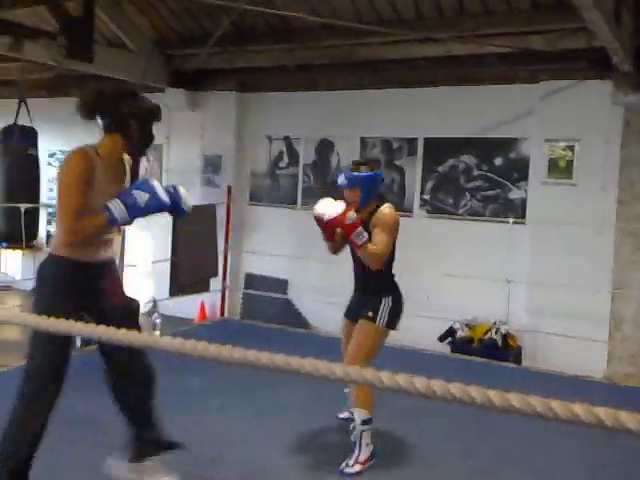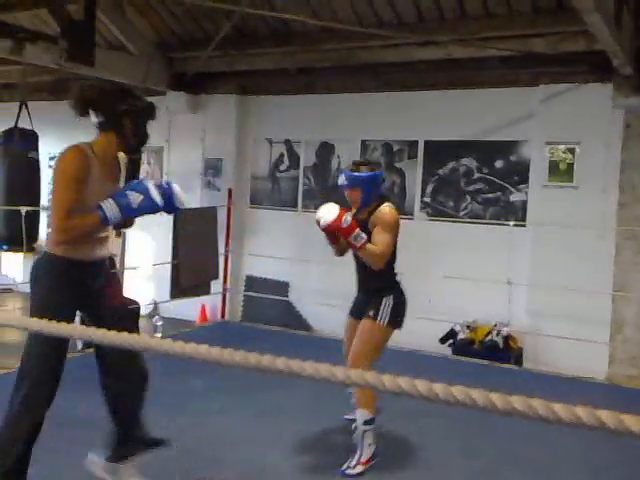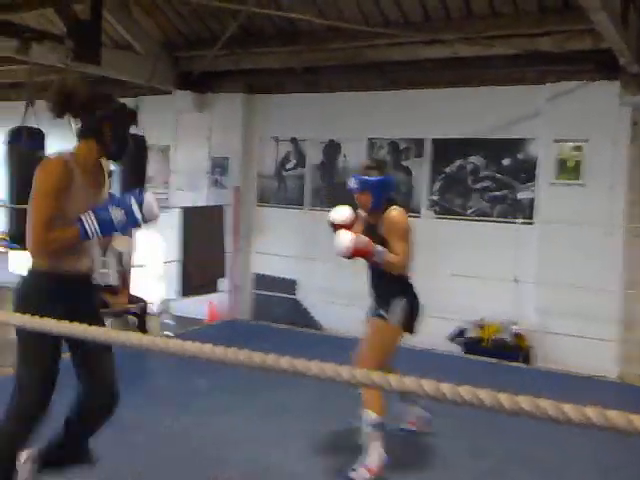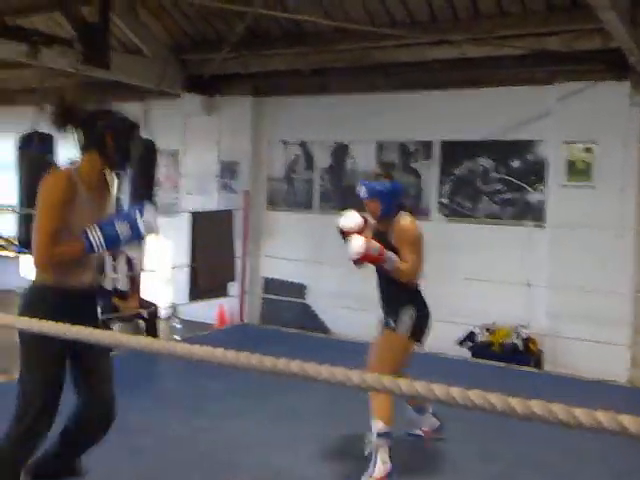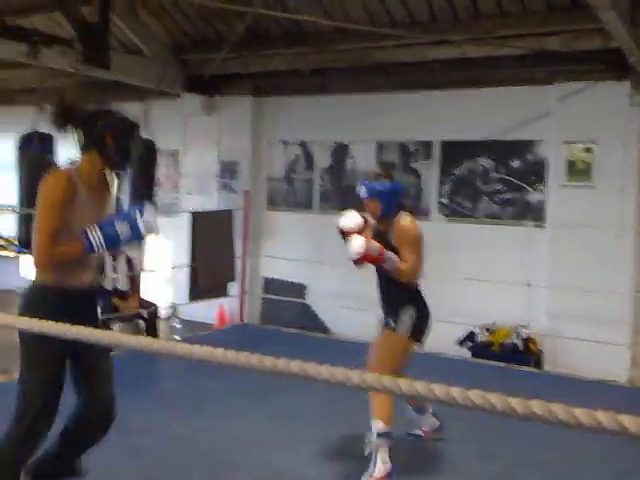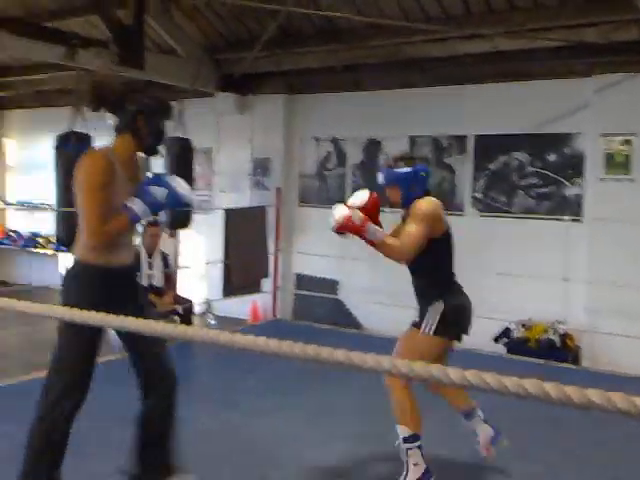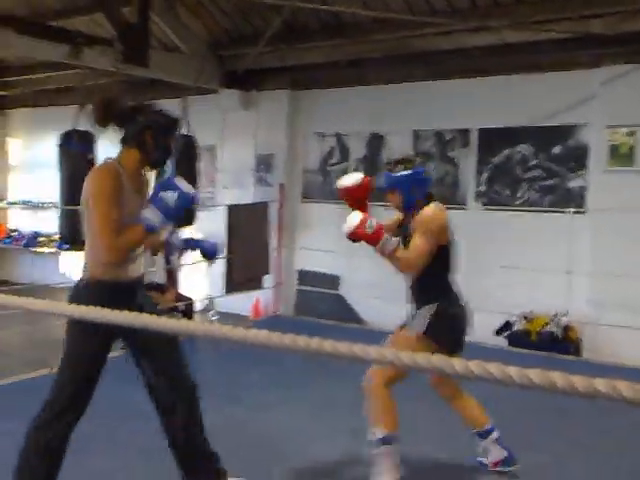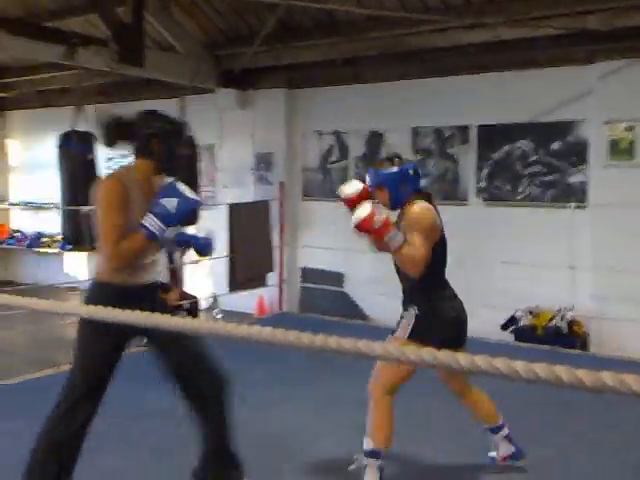
dt=0.1s
person 1, frame 1
left shoulder: (125, 165)
right shoulder: (80, 161)
right elbow: (70, 234)
left wrist: (157, 202)
right wrist: (124, 207)
left hip: (103, 276)
right hip: (63, 279)
left knee: (136, 371)
right knee: (40, 388)
person 1, frame 2
left shoulder: (119, 164)
right shoulder: (75, 159)
right elbow: (61, 232)
left wrist: (150, 201)
right wrist: (119, 206)
left hip: (99, 275)
right hip: (59, 277)
left knee: (129, 373)
right knee: (36, 387)
person 1, frame 3
left shoulder: (99, 171)
right shoulder: (55, 169)
right elbow: (39, 244)
left wrist: (128, 212)
right wrist: (99, 221)
left hip: (81, 290)
right hip: (44, 293)
left knee: (102, 394)
person 1, frame 4
left shoulder: (104, 184)
right shoulder: (60, 182)
right elbow: (44, 257)
left wrist: (128, 227)
right wrist: (104, 236)
left hip: (85, 304)
right hip: (49, 305)
left knee: (100, 408)
right knee: (34, 416)
person 1, frame 5
left shoulder: (104, 184)
right shoulder: (60, 182)
right elbow: (44, 258)
left wrist: (128, 227)
right wrist: (105, 236)
left hip: (85, 304)
right hip: (49, 306)
left knee: (100, 408)
right knee: (35, 416)
person 1, frame 6
left shoulder: (136, 166)
right shoulder: (96, 163)
right elbow: (96, 238)
left wrist: (159, 205)
right wrist: (146, 203)
left hip: (125, 282)
right hip: (90, 285)
left knee: (161, 380)
right knee: (65, 394)
person 1, frame 7
left shoulder: (141, 178)
right shoulder: (105, 177)
right elbow: (112, 250)
left wrist: (185, 243)
right wrist: (159, 211)
left hip: (133, 295)
right hip: (99, 300)
left knee: (178, 388)
right knee: (65, 405)
person 1, frame 8
left shoulder: (160, 184)
right shoulder: (113, 187)
right elbow: (115, 261)
left wrist: (182, 238)
right wrist: (162, 219)
left hip: (149, 298)
right hip: (110, 301)
left knee: (207, 380)
right knee: (78, 403)
person 2, frame 1
left shoulder: (385, 214)
right shoulder: (353, 210)
left elbow: (376, 261)
right elbow: (335, 248)
left wrist: (353, 229)
right wrist: (328, 227)
left hip: (383, 299)
right hip: (361, 295)
left knee: (355, 366)
right knee: (350, 363)
left ankle: (365, 447)
right ankle: (359, 409)
person 2, frame 2
left shoulder: (386, 213)
right shoulder: (356, 211)
left elbow: (378, 260)
right elbow: (340, 249)
left wrist: (350, 232)
right wrist: (331, 230)
left hip: (385, 298)
right hip: (366, 296)
left knee: (356, 366)
right knee: (354, 363)
left ankle: (366, 447)
right ankle: (366, 411)
person 2, frame 3
left shoulder: (395, 218)
right shoulder: (366, 216)
left elbow: (400, 265)
right elbow: (356, 251)
left wrist: (369, 248)
right wrist: (345, 234)
left hip: (398, 301)
right hip: (384, 299)
left knee: (365, 367)
right knee: (377, 366)
left ankle: (374, 452)
right ankle: (416, 414)
person 2, frame 4
left shoulder: (405, 225)
right shoulder: (375, 224)
left elbow: (410, 274)
right elbow: (362, 259)
left wrist: (380, 255)
right wrist: (354, 239)
left hip: (408, 312)
right hip: (395, 310)
left knee: (376, 378)
right knee: (387, 373)
right ankle: (429, 422)
person 2, frame 5
left shoulder: (405, 225)
right shoulder: (375, 224)
left elbow: (410, 275)
right elbow: (361, 260)
left wrist: (380, 256)
right wrist: (354, 239)
left hip: (408, 311)
right hip: (395, 310)
left knee: (376, 378)
right knee: (388, 374)
right ankle: (429, 422)
person 2, frame 6
left shoulder: (427, 206)
right shoulder: (413, 209)
left elbow: (402, 252)
right elbow: (389, 243)
left wrist: (363, 227)
right wrist: (368, 217)
left hip: (442, 307)
right hip: (444, 305)
left knee: (396, 378)
right knee: (436, 379)
right ankle: (486, 433)
person 2, frame 7
left shoulder: (431, 215)
right shoulder: (410, 216)
left elbow: (411, 266)
right elbow: (390, 240)
left wrist: (376, 237)
right wrist: (359, 206)
left hip: (434, 313)
right hip: (446, 312)
left knee: (376, 381)
right knee: (447, 388)
right ankle: (498, 452)
person 2, frame 8
left shoulder: (418, 211)
right shoulder: (410, 213)
left elbow: (413, 268)
right elbow: (382, 245)
left wrist: (384, 232)
right wrist: (364, 209)
left hip: (425, 314)
right hip: (445, 310)
left knee: (379, 389)
right knee: (458, 385)
right ankle: (507, 445)
